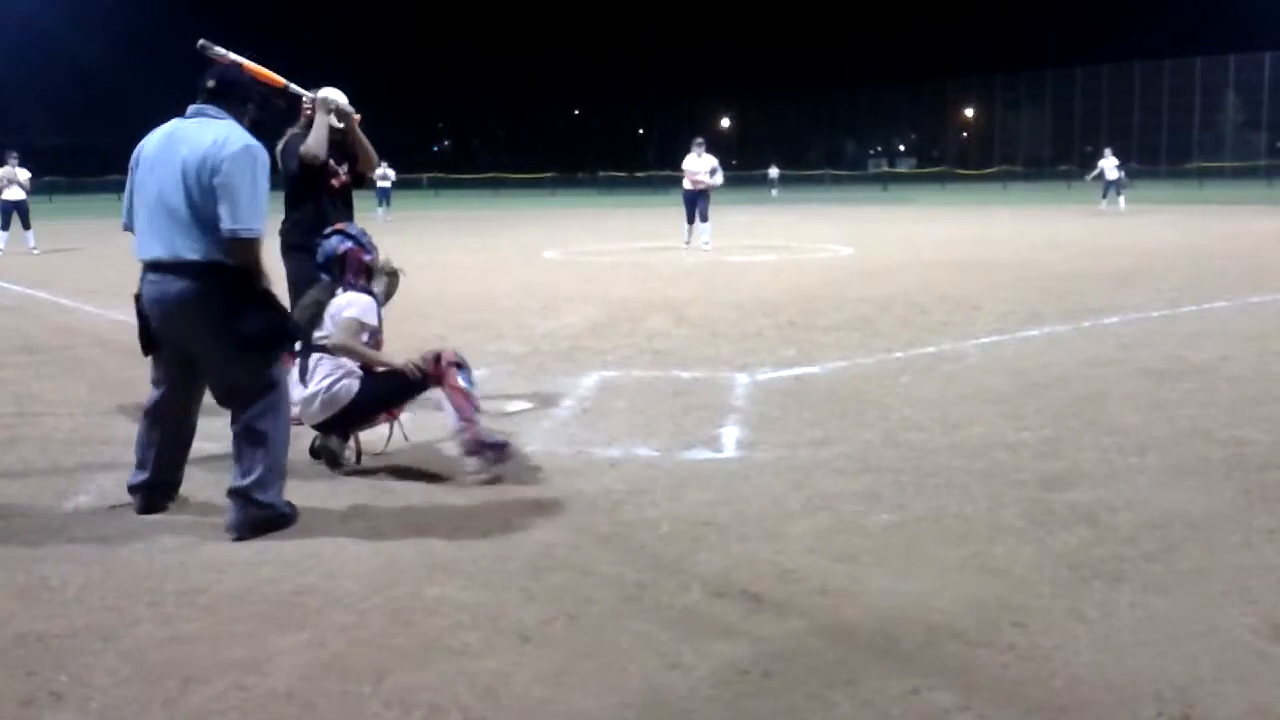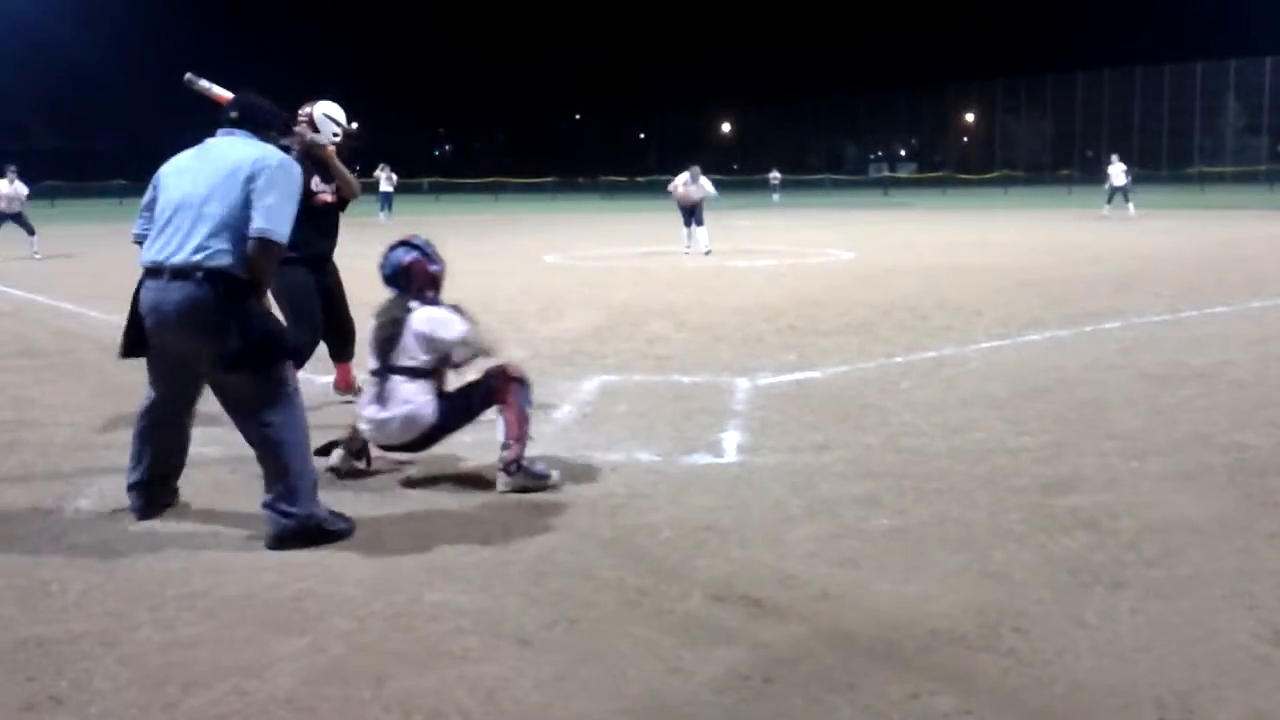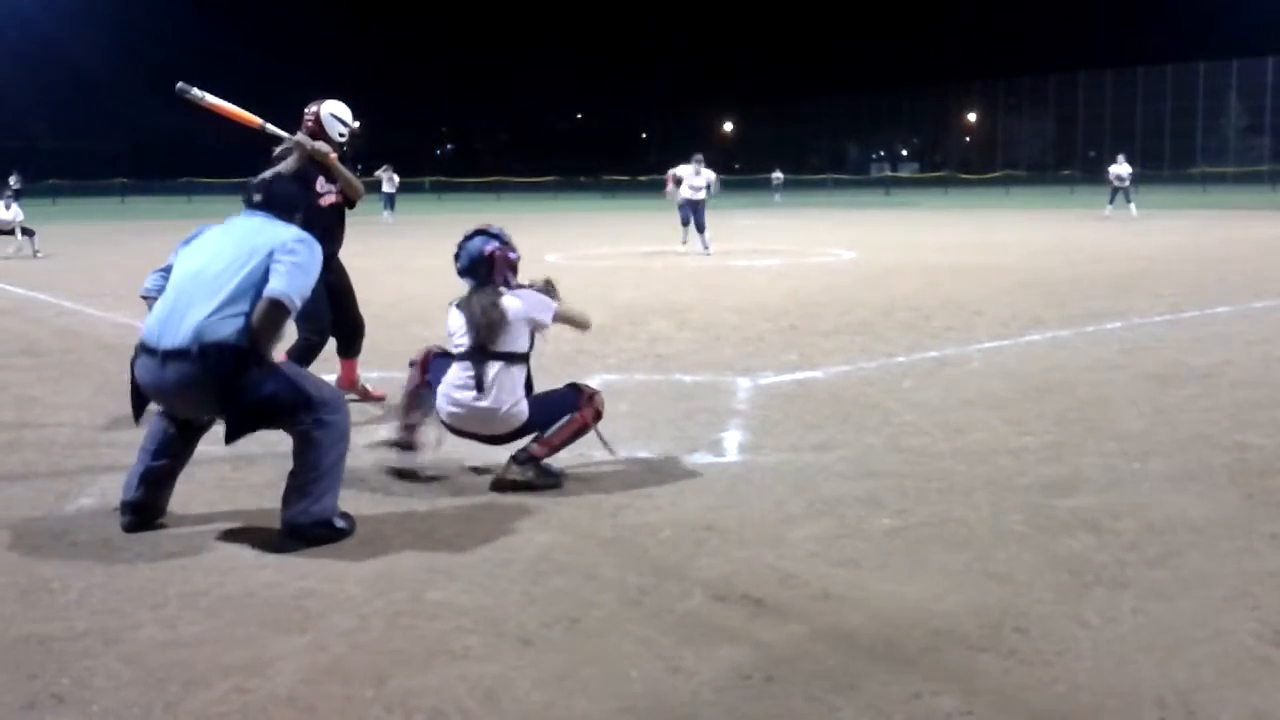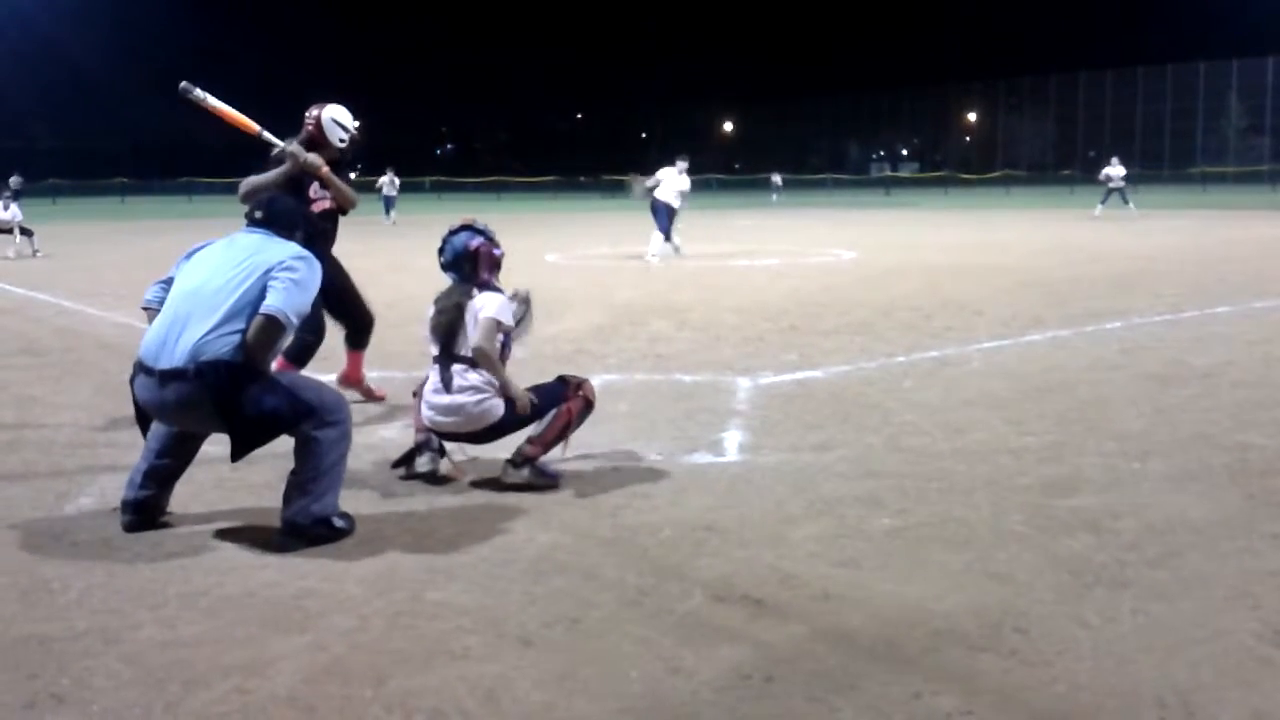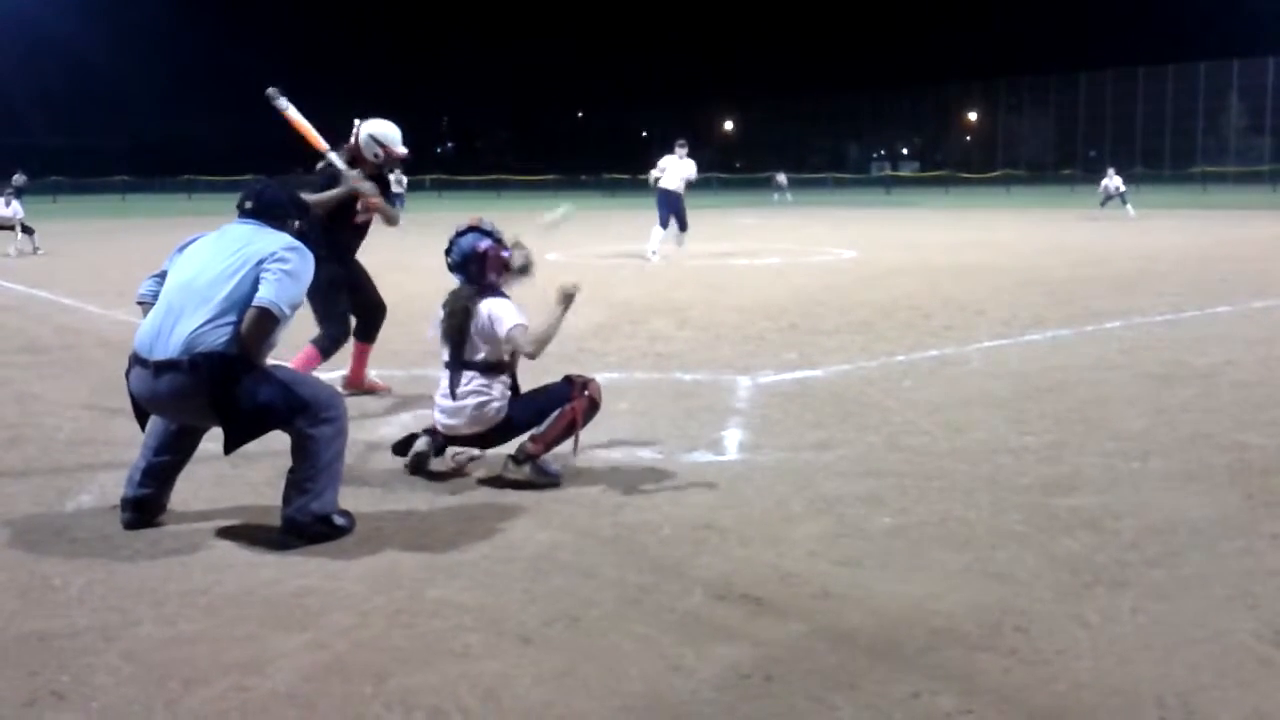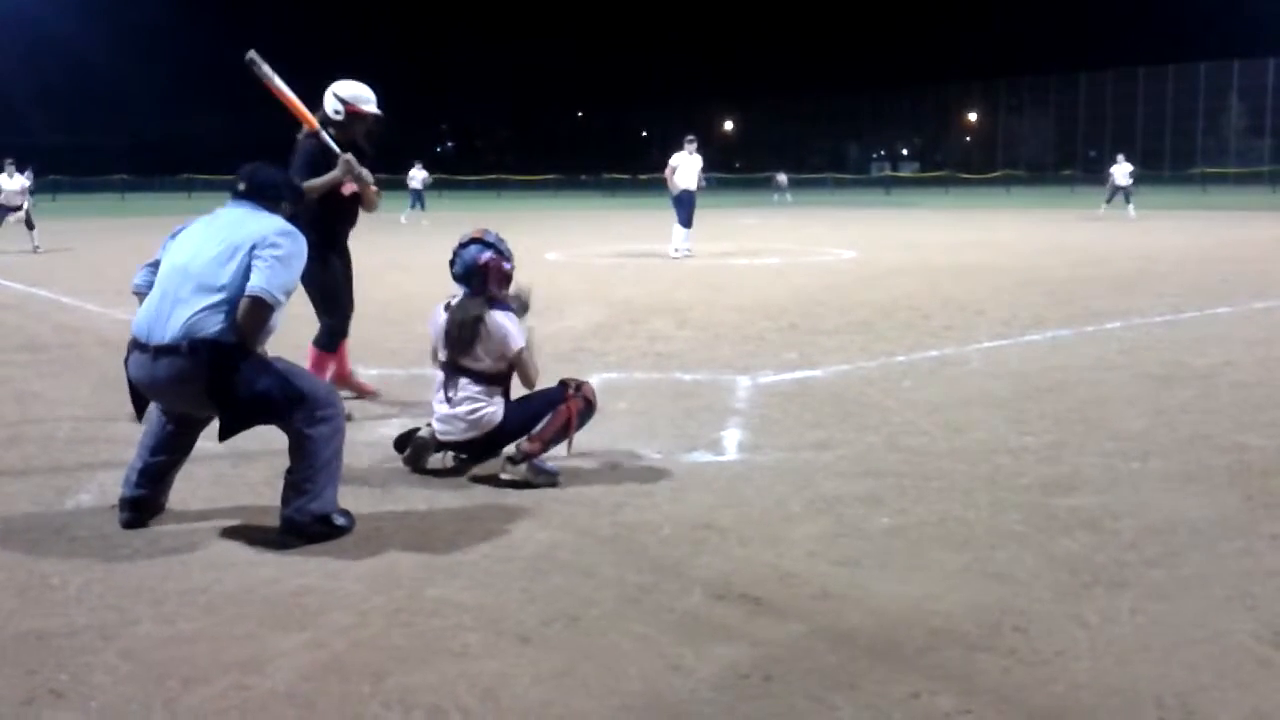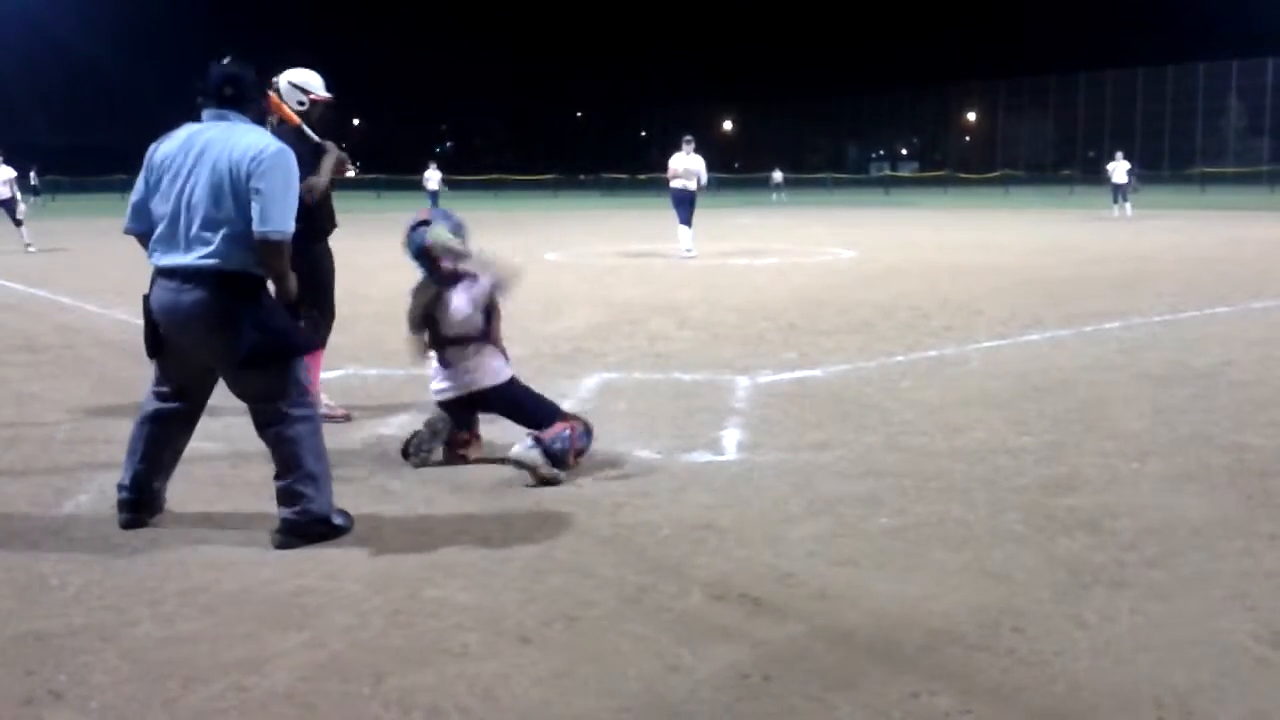
dt=0.5s
person 1, frame 1
left shoulder: (153, 140)
right shoulder: (238, 145)
left elbow: (133, 222)
right elbow: (241, 237)
right wrist: (257, 283)
left hip: (156, 284)
right hip: (213, 288)
left knee: (171, 391)
right knee: (260, 391)
left ankle: (151, 487)
right ankle: (256, 503)
person 1, frame 2
left shoulder: (179, 160)
right shoulder: (276, 162)
left elbow: (142, 232)
right elbow: (265, 241)
right wrist: (254, 294)
left hip: (154, 293)
right hip: (210, 296)
left knee: (167, 397)
right knee: (271, 402)
left ankle: (149, 494)
right ankle: (298, 518)
person 1, frame 3
left shoulder: (208, 233)
right shoulder: (297, 240)
left elbow: (153, 290)
right elbow: (276, 304)
right wrist: (255, 359)
left hip: (150, 364)
right hip: (207, 365)
left knee: (186, 408)
right knee: (325, 409)
left ankle: (139, 505)
right ankle: (310, 520)
person 1, frame 4
left shoulder: (206, 248)
right shoulder: (297, 258)
left elbow: (153, 300)
right elbow: (271, 320)
right wrist: (252, 375)
left hip: (148, 384)
right hip: (207, 385)
right knee: (328, 411)
left ankle: (141, 504)
right ankle: (309, 520)
person 1, frame 5
left shoulder: (199, 241)
right shoulder: (289, 249)
left elbow: (148, 295)
right elbow: (264, 315)
right wrist: (248, 368)
left hip: (143, 377)
right hip: (201, 378)
left knee: (186, 399)
right knee: (324, 407)
left ankle: (141, 502)
right ankle: (309, 518)
person 1, frame 6
left shoulder: (193, 227)
right shoulder: (282, 233)
left elbow: (143, 285)
right elbow: (257, 303)
right wrist: (250, 354)
left hip: (143, 362)
right hip: (200, 362)
left knee: (182, 406)
right knee: (319, 406)
left ankle: (139, 501)
right ankle: (309, 518)
person 1, frame 7
left shoulder: (166, 145)
right shoulder: (267, 150)
left elbow: (138, 227)
right elbow: (271, 240)
right wrist: (285, 282)
left hip: (166, 293)
right hip: (228, 297)
left knee: (170, 402)
right knee: (287, 403)
left ankle: (137, 500)
right ankle: (307, 515)
person 2, frame 1
left shoulder: (341, 147)
right shoulder: (295, 141)
left elbow: (370, 165)
right elbow: (314, 154)
left wrist: (351, 124)
right wrist: (322, 113)
right hip: (305, 249)
person 2, frame 2
left shoulder: (328, 162)
right shoulder: (291, 160)
left elbow: (352, 192)
left wrist: (329, 156)
right wrist: (293, 145)
left hip: (321, 260)
right hip: (289, 261)
left knee: (342, 326)
right knee: (307, 334)
left ankle: (345, 382)
person 2, frame 3
left shoulder: (333, 161)
right shoulder: (293, 158)
left elbow: (357, 194)
left wrist: (331, 162)
left hip: (327, 259)
left knee: (351, 324)
right knee: (316, 332)
left ankle: (349, 380)
person 2, frame 4
left shoulder: (334, 165)
right shoulder: (289, 160)
left elbow: (351, 202)
right elbow: (246, 193)
left wrist: (323, 172)
right wrist: (288, 169)
left hip: (321, 259)
left knee: (361, 319)
right knee: (311, 332)
left ankle: (353, 376)
person 2, frame 5
left shoulder: (376, 181)
right shoulder: (335, 173)
left elbow: (393, 219)
left wrist: (377, 201)
right wrist: (344, 191)
left hip: (342, 257)
right hip: (317, 258)
left knee: (374, 310)
right knee: (336, 331)
left ankle: (356, 377)
person 2, frame 6
left shoulder: (354, 151)
right shoulder: (312, 148)
left elbow: (370, 206)
left wrist: (365, 183)
right wrist: (337, 175)
left hip: (336, 243)
right hip: (311, 245)
left knee: (341, 311)
right knee: (335, 317)
left ankle: (342, 374)
person 2, frame 7
left shoulder: (289, 136)
right shoulder: (295, 140)
right elbow: (311, 190)
left wrist: (334, 164)
right wrist: (329, 160)
left hip: (289, 237)
right hip: (305, 237)
right knee: (319, 314)
right ankle: (310, 397)
person 3, frame 1
left shoulder: (317, 297)
right shoulder: (359, 300)
right elbow: (340, 342)
right wrist: (393, 363)
left hip: (311, 410)
right hip: (340, 400)
left knee: (397, 396)
right knee: (444, 363)
left ankle: (334, 437)
right ankle: (474, 439)
person 3, frame 2
left shoulder: (383, 316)
right shoulder: (436, 315)
right elbow: (483, 350)
right wrist: (470, 329)
left hip: (380, 430)
right hip: (419, 427)
right knee: (508, 376)
left ankle: (350, 448)
right ankle: (512, 466)
person 3, frame 3
left shoulder: (457, 309)
right shoulder: (525, 300)
right elbow: (583, 322)
right wrist: (553, 306)
left hip: (452, 415)
right hip: (506, 422)
left knee: (429, 358)
right knee: (591, 400)
left ankle: (406, 435)
right ankle: (526, 462)
person 3, frame 4
left shoulder: (440, 304)
right shoulder: (493, 299)
right elbow: (480, 346)
right wrist: (512, 387)
left hip: (436, 419)
right hip: (482, 418)
left knee: (428, 384)
right knee: (581, 391)
left ankle: (426, 448)
right ankle: (522, 463)
person 3, frame 5
left shoulder: (451, 303)
right shoulder: (497, 305)
right elbow: (530, 348)
left wrist: (512, 272)
right wrist: (561, 307)
left hip: (448, 423)
right hip: (487, 422)
right knee: (587, 391)
left ankle: (432, 440)
right ankle: (524, 459)
person 3, frame 6
left shoulder: (445, 310)
right shoulder: (501, 317)
right elbow: (530, 382)
right wrist: (525, 347)
left hip: (446, 427)
right hip: (480, 428)
right knee: (582, 395)
left ankle: (432, 438)
right ankle: (522, 459)
person 3, frame 7
left shoulder: (422, 297)
right shoulder: (471, 288)
left elbow: (421, 350)
left hip: (448, 394)
right hip: (491, 385)
left knee: (462, 444)
right knee: (577, 432)
left ankle: (447, 432)
right ankle: (537, 447)
